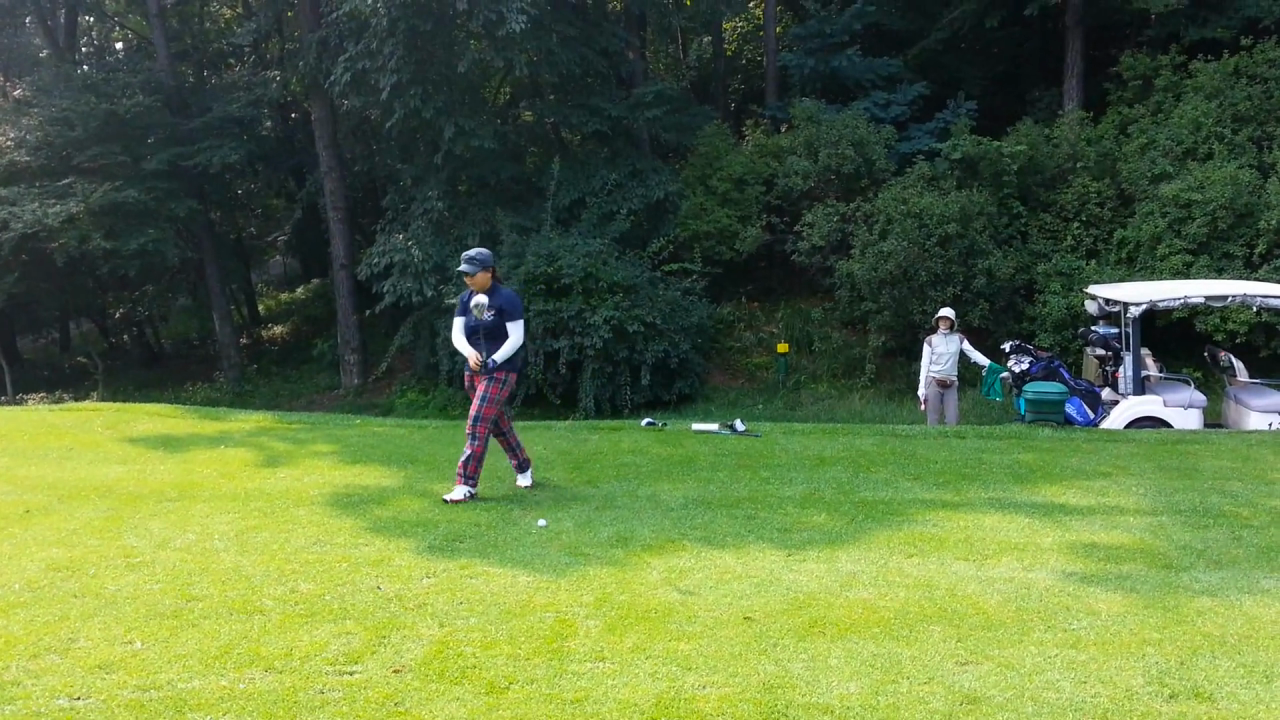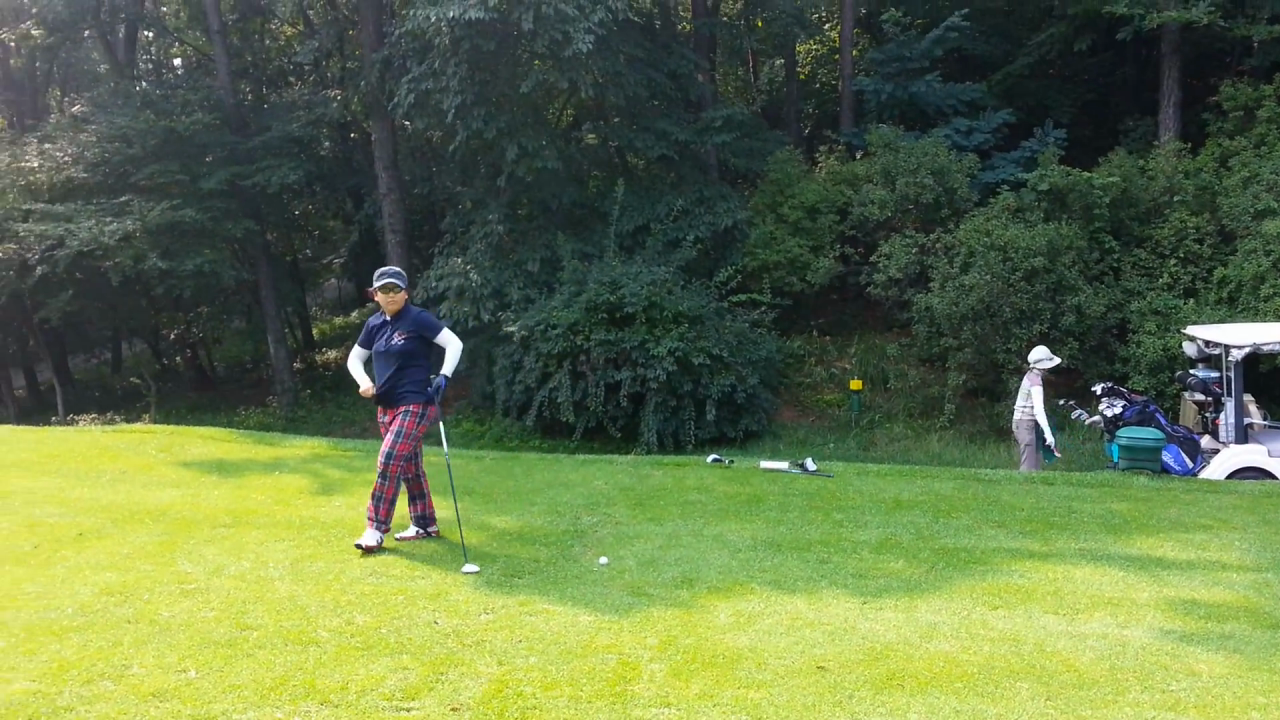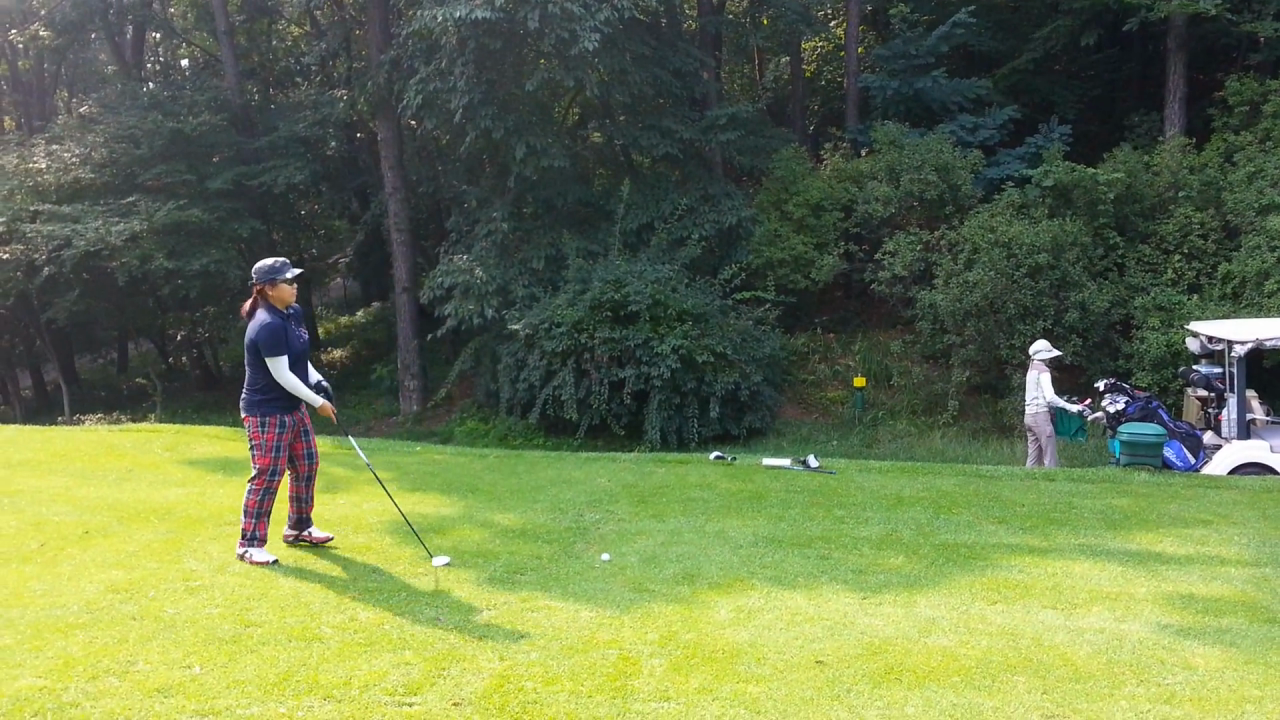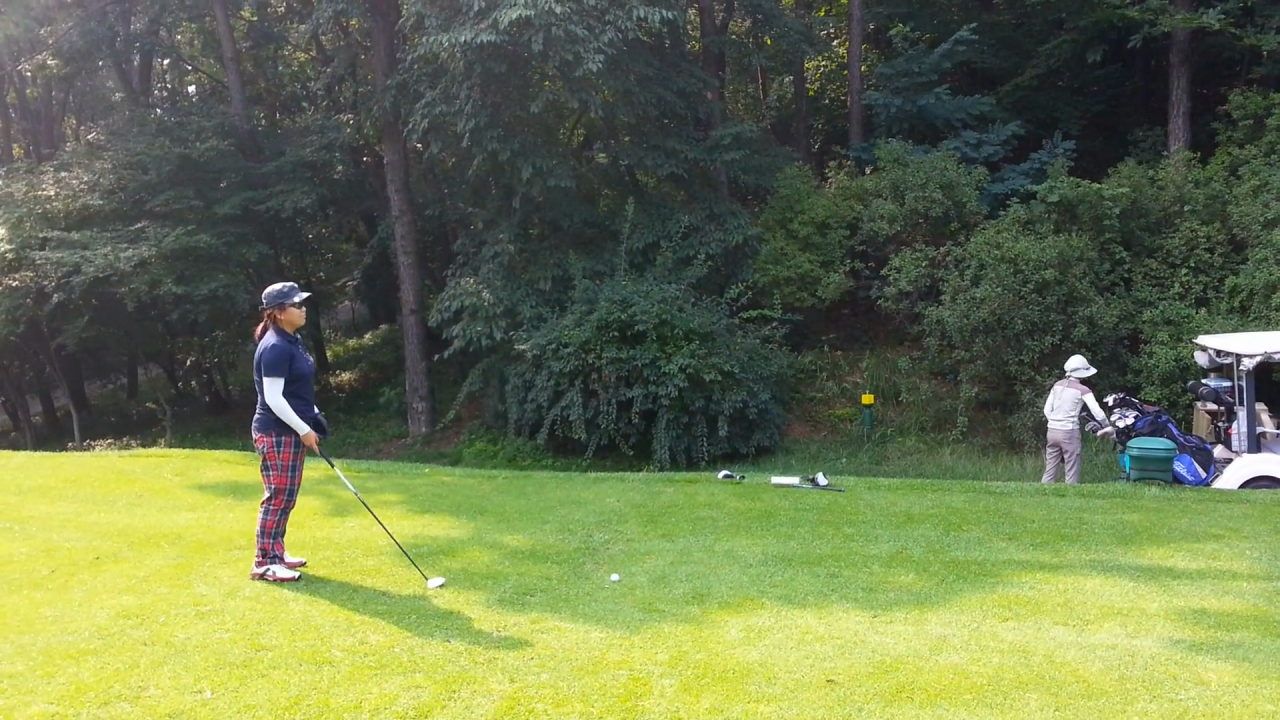
dt=1s
person 1, frame 1
left shoulder: (507, 298)
right shoulder: (466, 299)
left elbow: (517, 338)
right elbow: (457, 334)
left wrist: (493, 360)
right wrist: (470, 353)
left hip: (500, 371)
right hip: (474, 372)
left knee: (476, 423)
right knee: (498, 424)
left ankle: (467, 485)
right ankle: (523, 468)
person 1, frame 2
left shoulder: (418, 318)
right shoulder: (374, 324)
left elbow: (454, 344)
right elbow: (354, 359)
left wrist: (443, 377)
right wrist: (363, 381)
left hip: (415, 404)
right hip: (387, 406)
left knee: (389, 462)
right knee: (409, 466)
left ankle: (376, 528)
right ankle: (425, 525)
person 1, frame 3
left shoulder: (294, 313)
right shoulder: (267, 325)
right elbow: (283, 375)
left wrist: (317, 380)
right wrist: (318, 401)
left hip: (293, 407)
right hip: (265, 411)
left knee: (306, 463)
right knee: (267, 476)
left ankle: (299, 527)
right ankle: (249, 544)
person 1, frame 4
left shoulder: (293, 341)
right shoulder: (275, 347)
right elbow: (273, 398)
left wrist: (313, 413)
right wrist: (304, 429)
left hip: (291, 430)
right hip: (276, 432)
left knee: (287, 494)
right knee: (279, 496)
left ankle: (275, 551)
right ankle: (264, 563)
